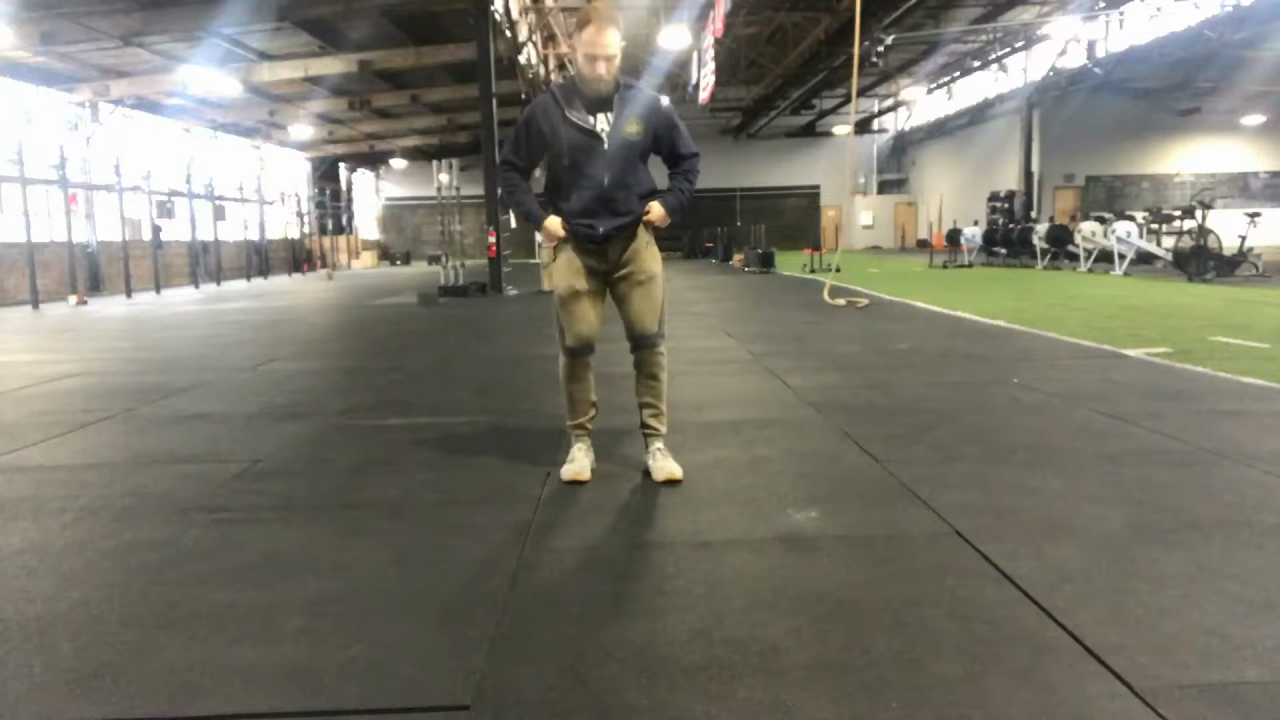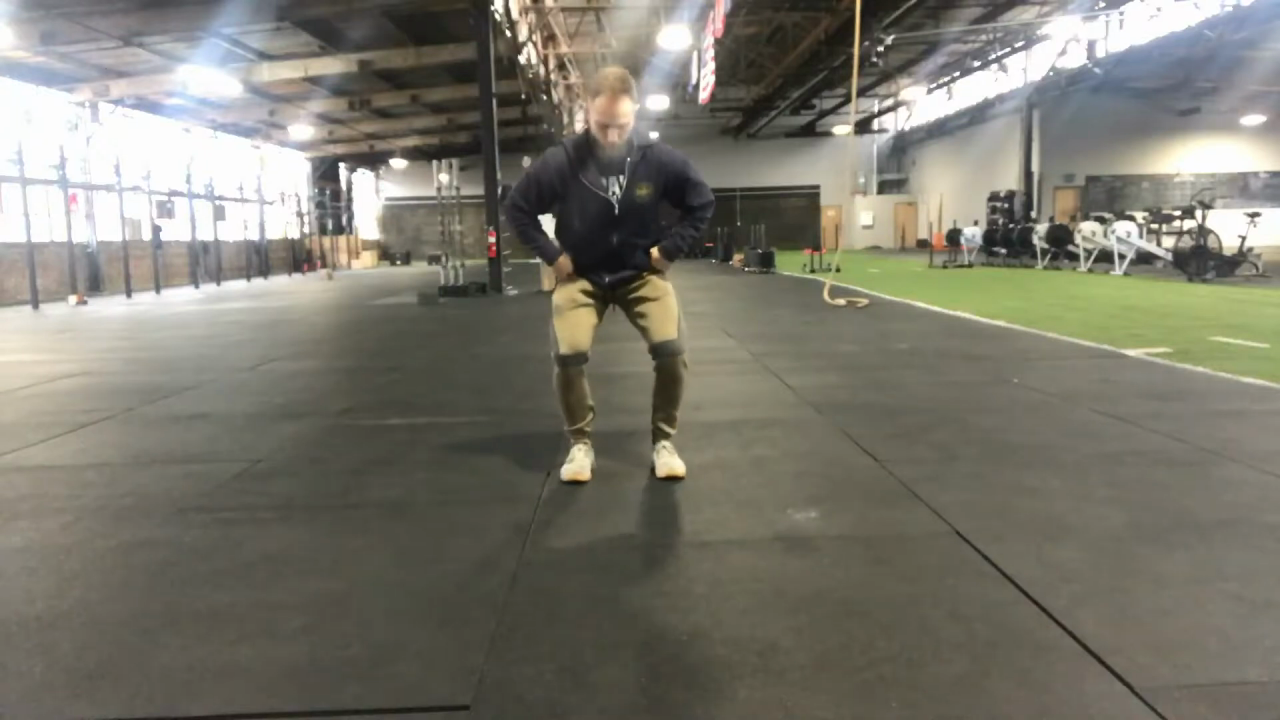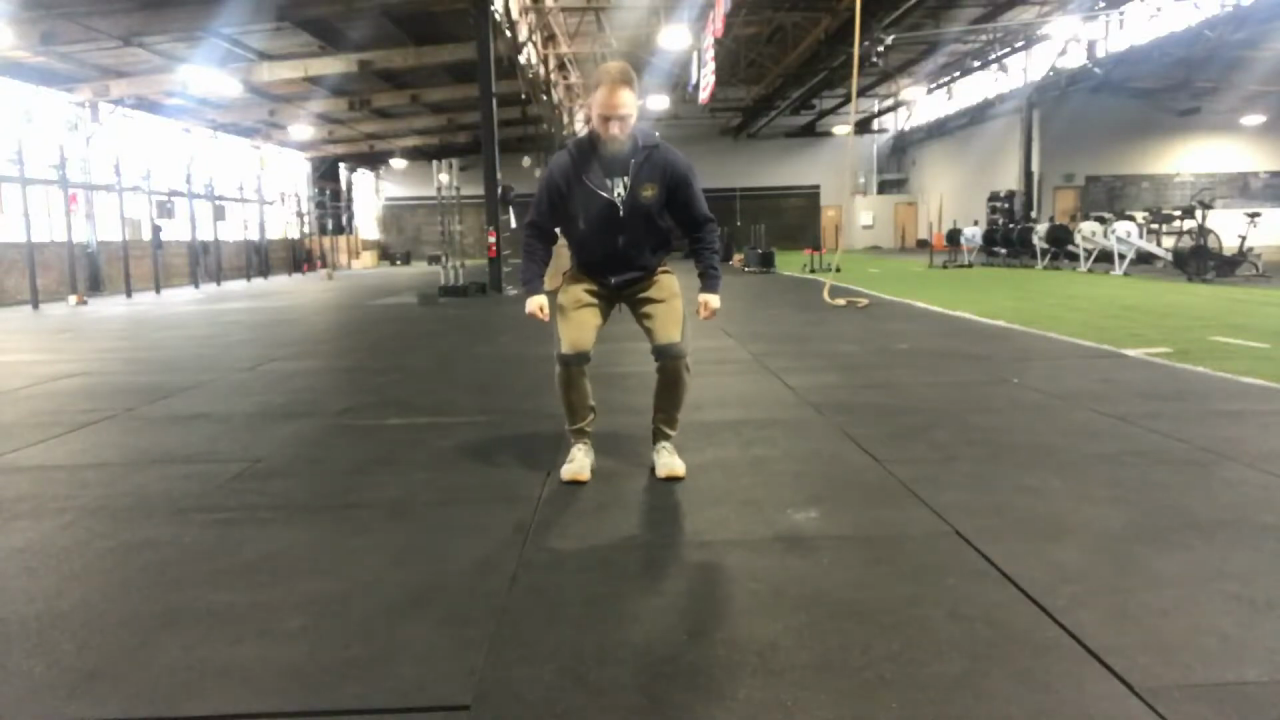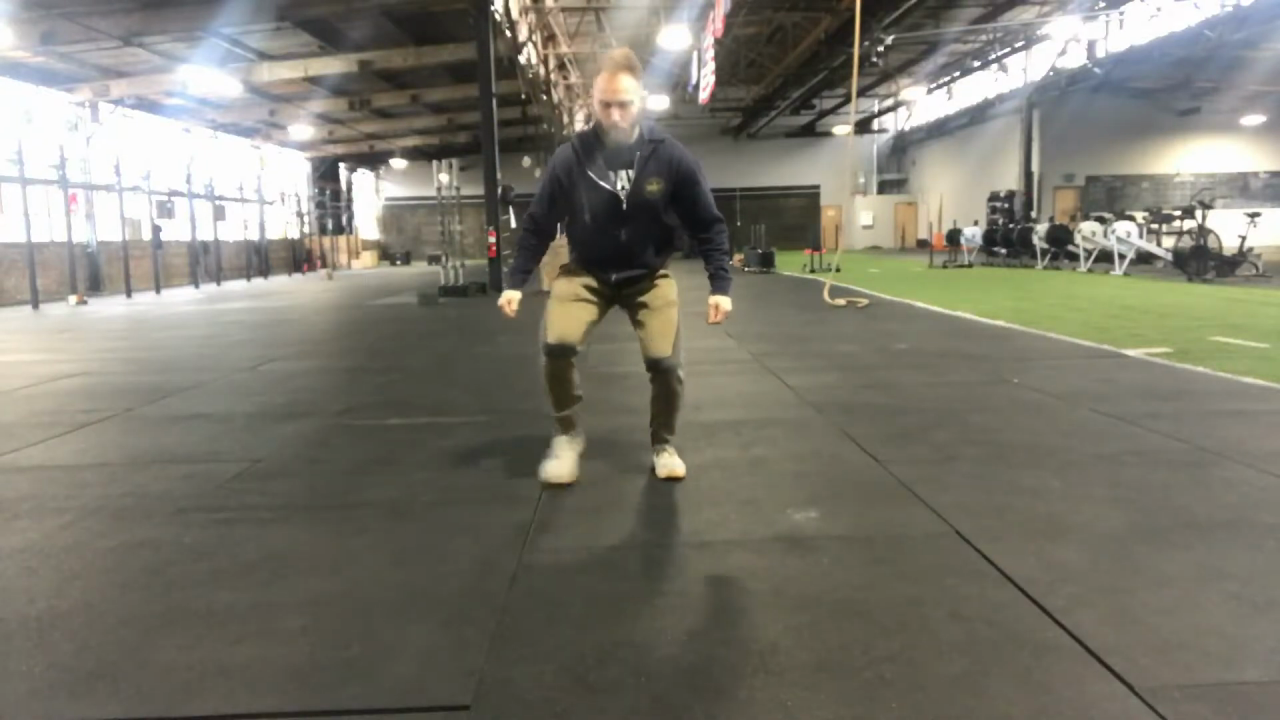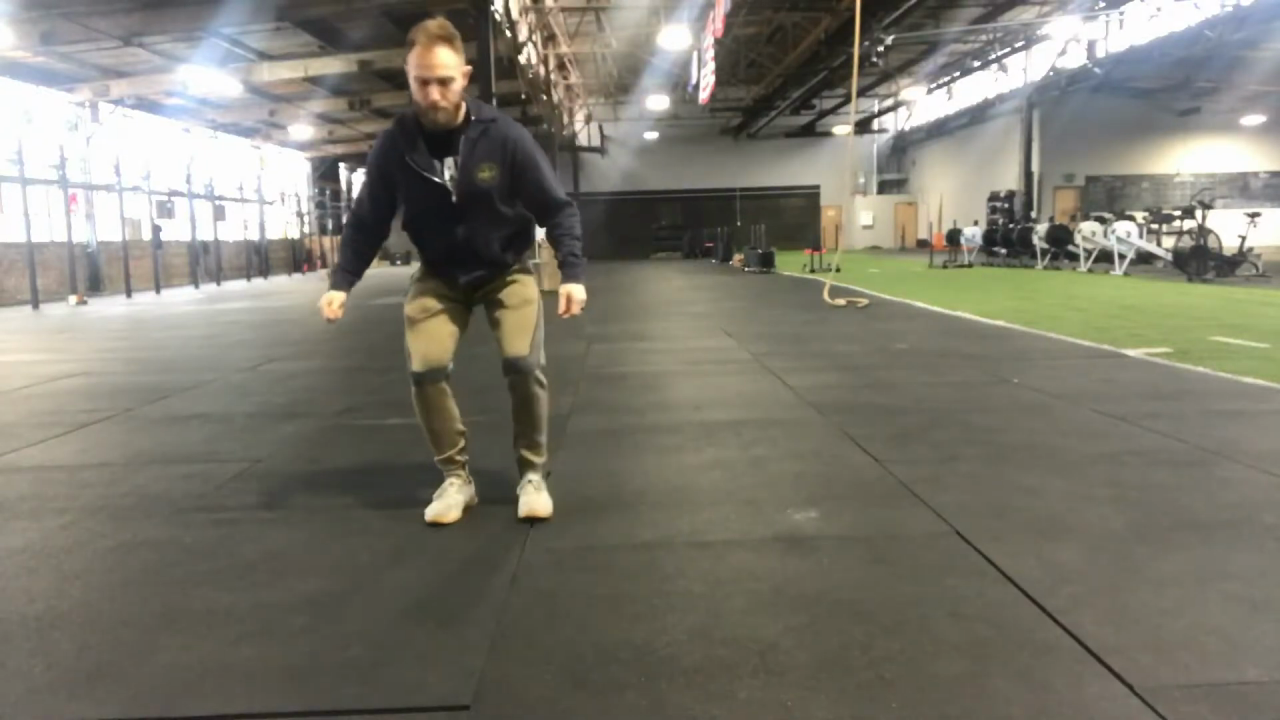
dt=1s
person 1, frame 1
left shoulder: (647, 105)
right shoulder: (547, 109)
left elbow: (687, 158)
right elbow: (510, 169)
left wrist: (670, 202)
right wrist: (538, 217)
left hip: (634, 241)
right hip: (575, 245)
left knee: (649, 342)
right knee: (576, 346)
left ankle: (656, 443)
right ankle: (580, 443)
person 1, frame 2
left shoulder: (660, 159)
right shoulder: (560, 162)
left elbow: (702, 204)
right elbow: (517, 208)
left wrist: (669, 249)
right wrist: (551, 253)
left hip: (642, 274)
right hip: (581, 275)
left knee: (671, 350)
right knee: (568, 355)
left ankle: (663, 442)
right ankle: (580, 444)
person 1, frame 3
left shoulder: (665, 160)
right shoulder: (566, 165)
left elbow: (701, 225)
right elbow: (538, 229)
left wrist: (710, 283)
right wrist: (534, 286)
left hip: (650, 274)
right hip: (588, 276)
left knee: (673, 352)
right knee: (571, 354)
left ankle: (664, 442)
right ankle: (581, 444)
person 1, frame 4
left shoulder: (671, 157)
right shoulder: (571, 157)
left elbow: (708, 224)
right elbow: (538, 224)
left wrist: (721, 285)
right wrist: (516, 281)
left hip: (649, 276)
right hip: (586, 272)
left knee: (664, 363)
right knee: (557, 343)
left ankle: (663, 445)
right ankle: (567, 435)
person 1, frame 5
left shoulder: (505, 136)
right shoulder: (395, 146)
left elbow: (557, 207)
right elbow: (368, 220)
left wrist: (572, 272)
right wrist: (341, 282)
left hip: (507, 271)
right hip: (438, 277)
left knee: (524, 365)
right knee: (426, 370)
left ankle: (533, 474)
right ankle: (456, 478)
